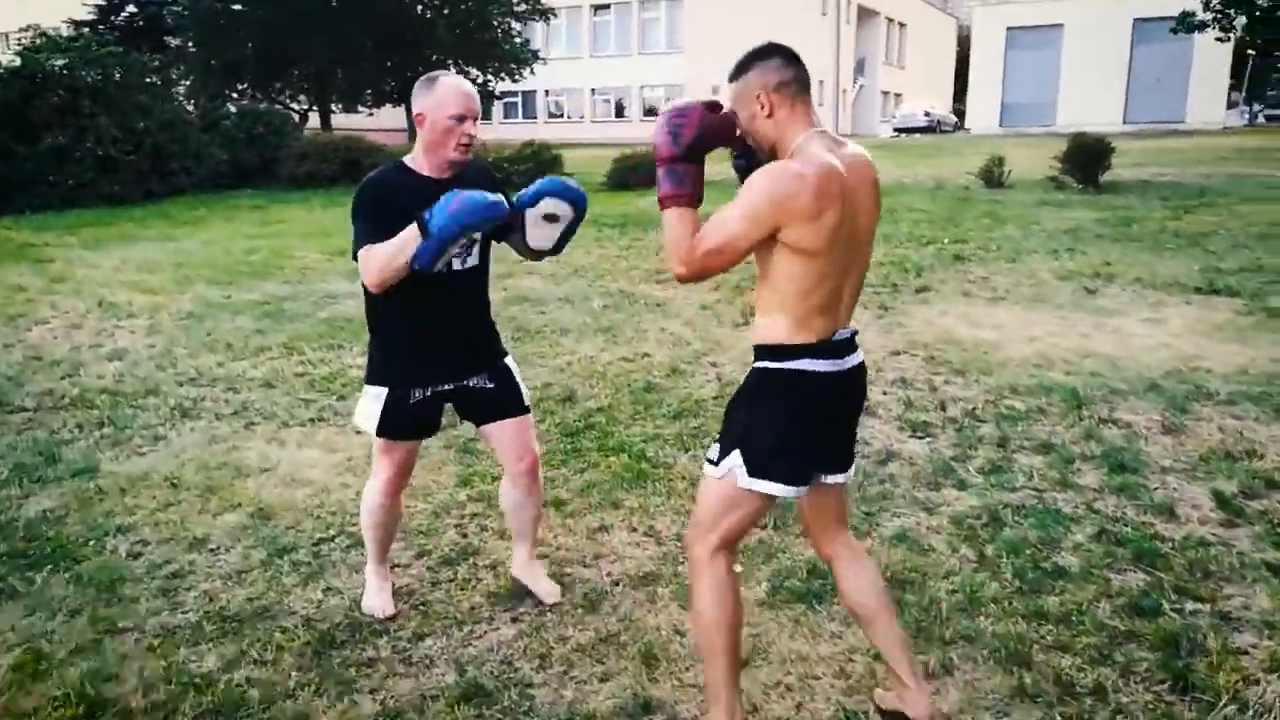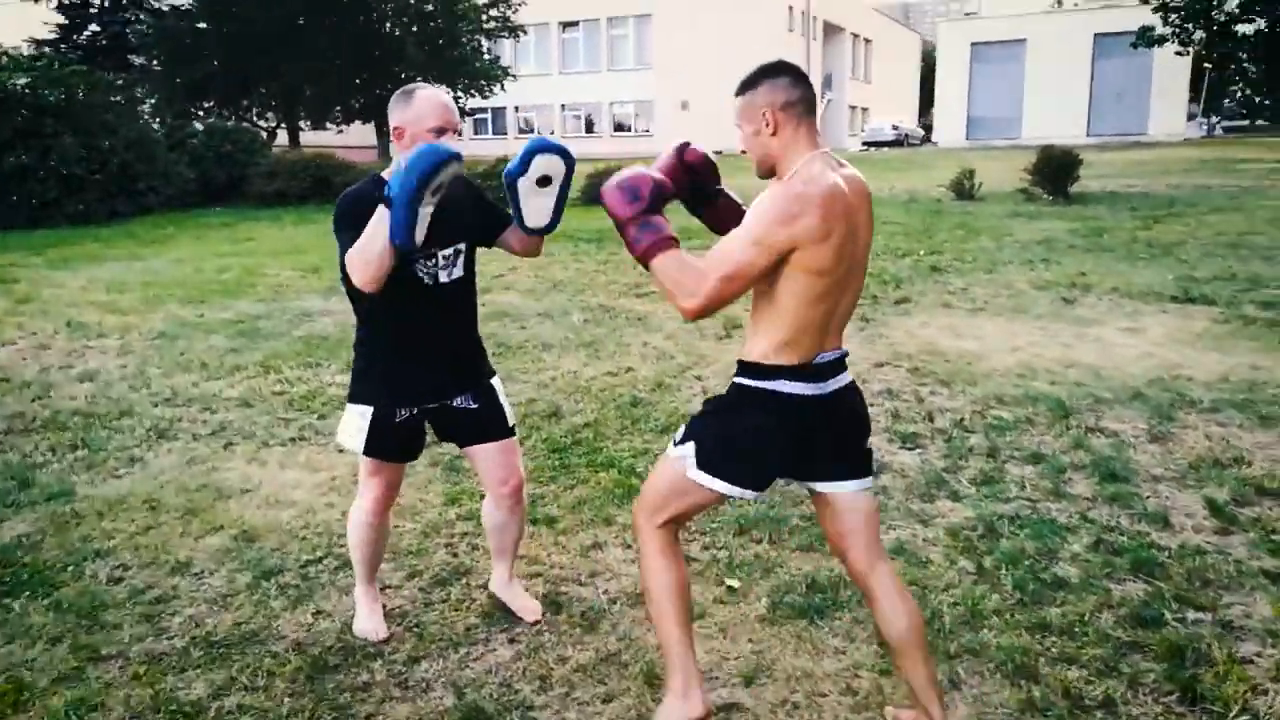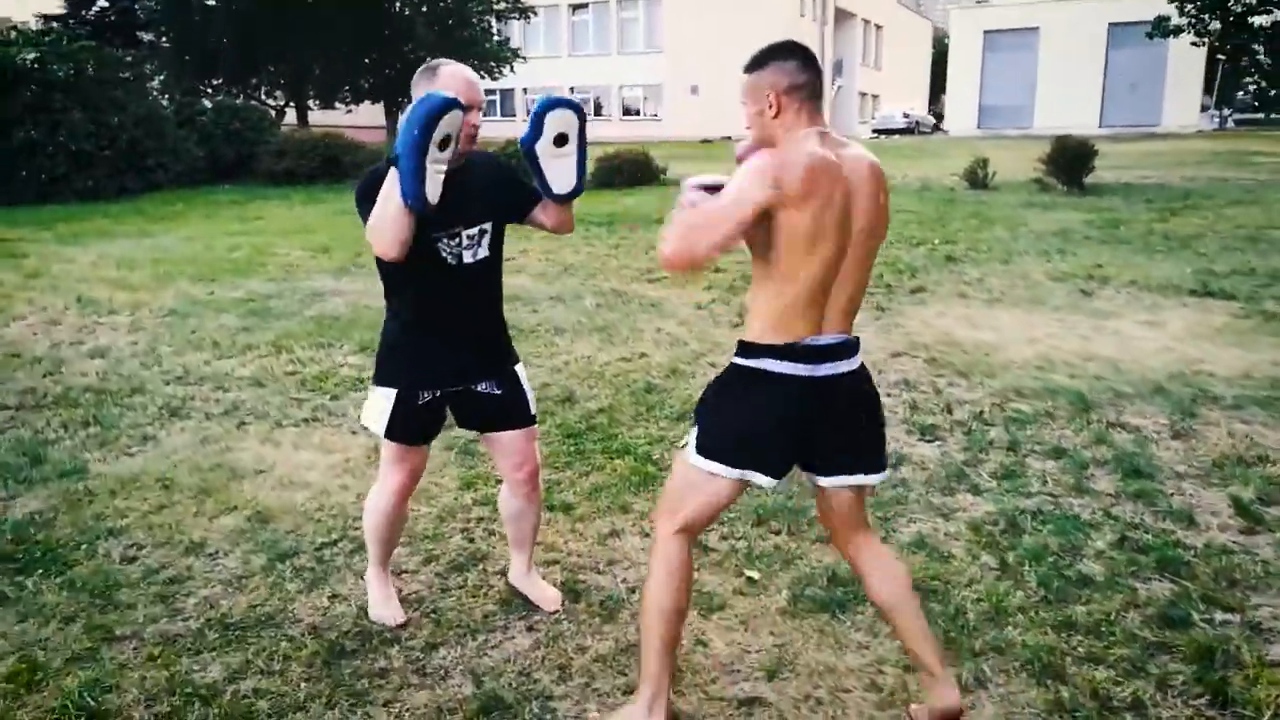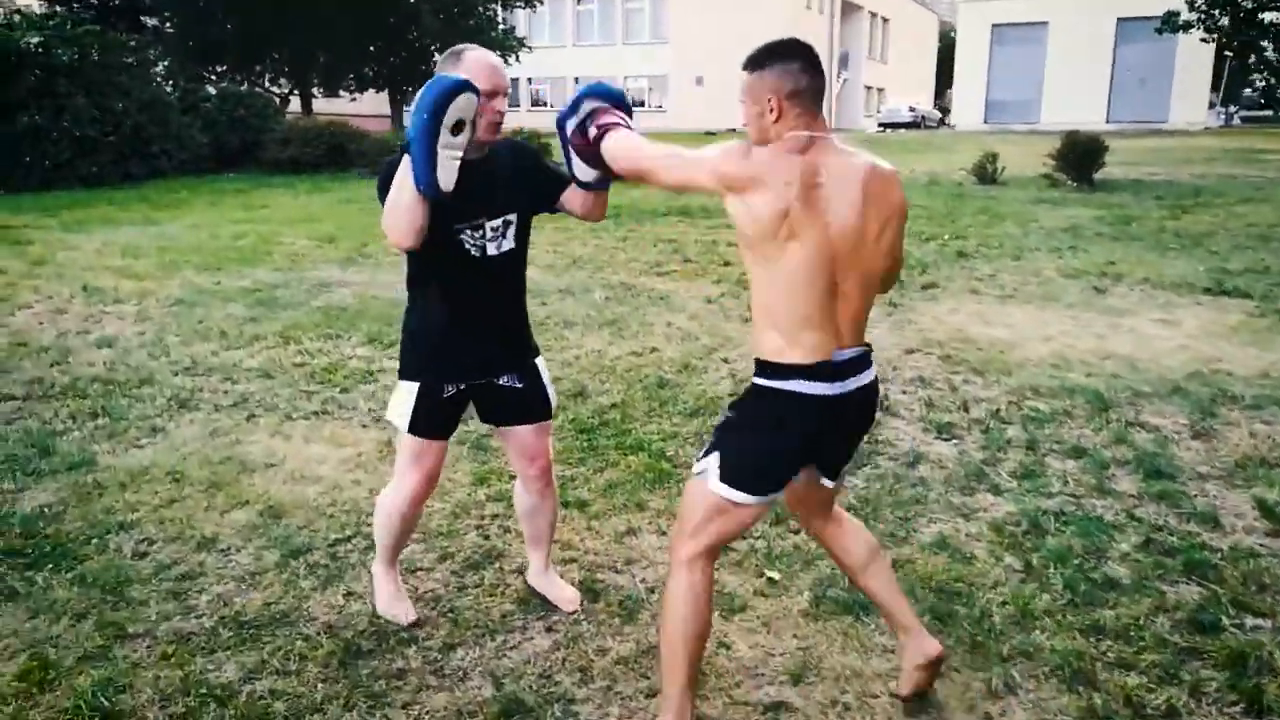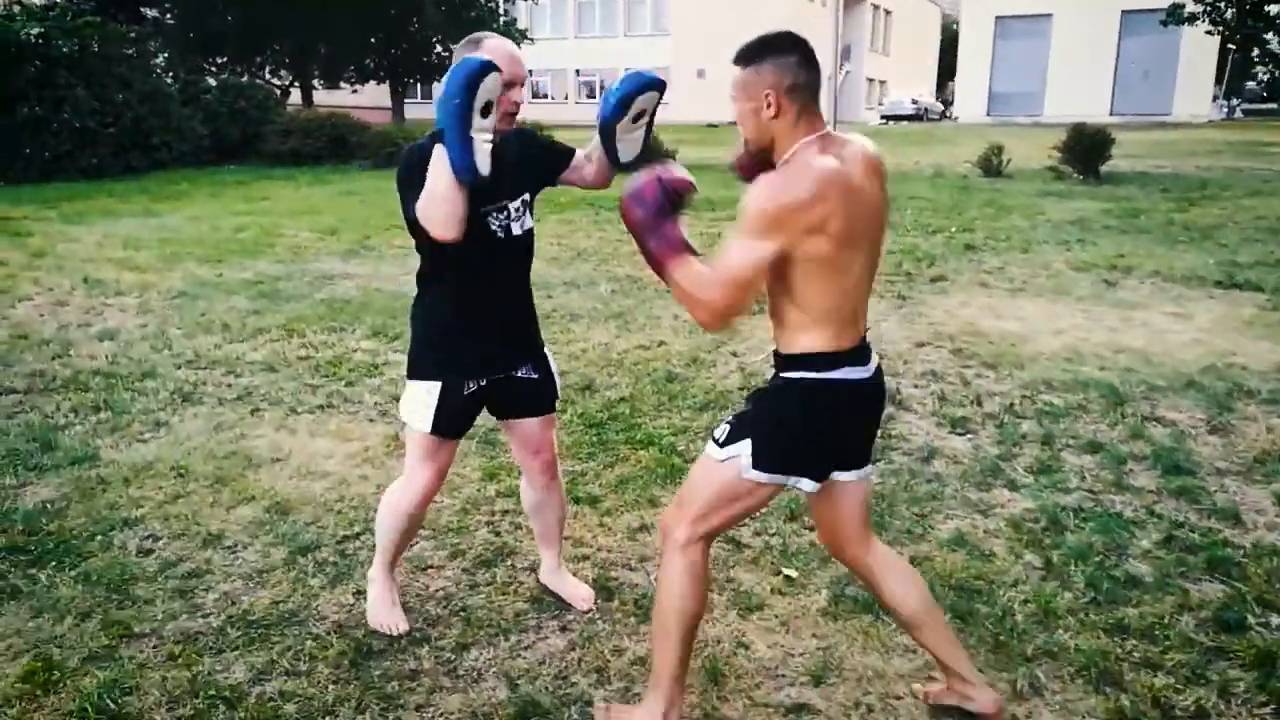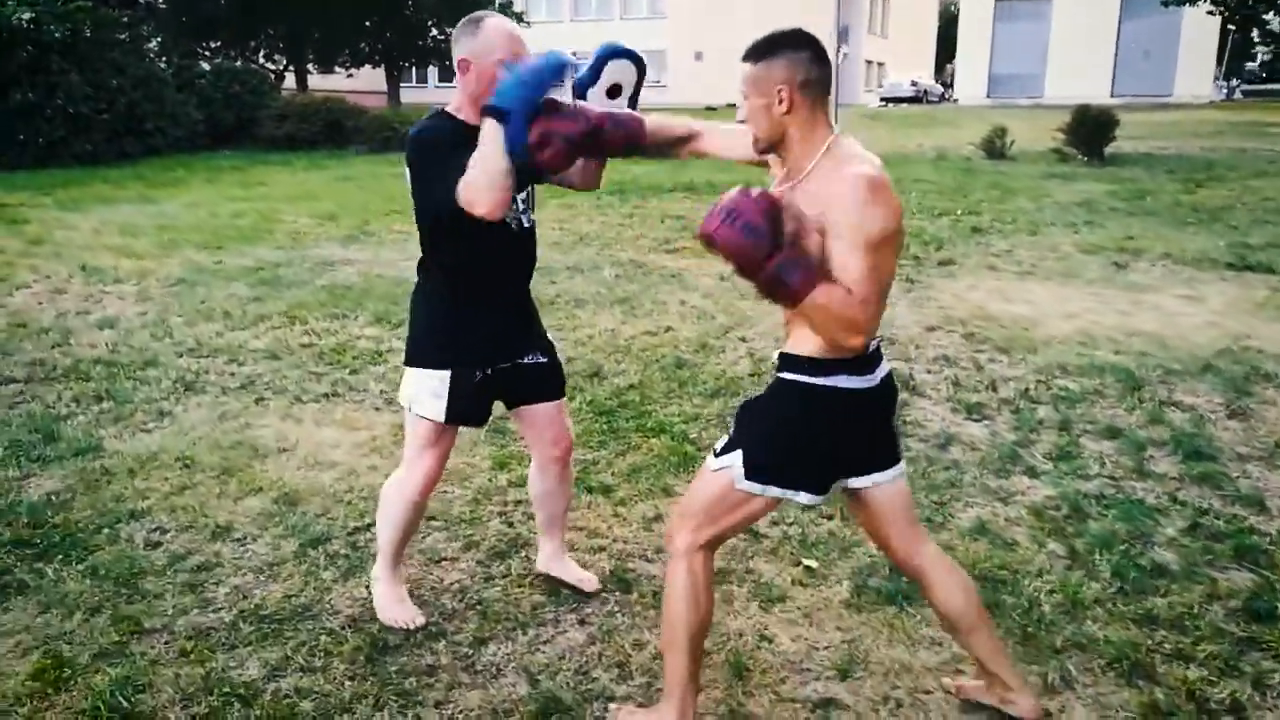
dt=0.1s
person 1, frame 1
left shoulder: (785, 180)
right shoulder: (857, 164)
left elbow: (687, 263)
left wrist: (676, 166)
right wrist: (746, 159)
left hip: (788, 384)
right hip: (840, 371)
left knee: (708, 546)
right knee: (830, 535)
person 1, frame 2
left shoulder: (795, 198)
right shoulder: (849, 186)
left elbow: (695, 297)
left wrist: (639, 219)
right wrist: (706, 192)
left hip: (766, 403)
right hip: (834, 397)
left knee: (654, 519)
right knee: (868, 562)
person 1, frame 3
left shoulder: (777, 168)
right shoulder: (868, 170)
left elbow: (682, 250)
left wrist: (689, 205)
right wrist: (724, 201)
left hip: (769, 383)
right hip: (843, 378)
left knee: (674, 528)
right knee: (857, 539)
person 1, frame 4
left shoulder: (767, 169)
right shoulder: (883, 178)
left elbow: (634, 158)
left wrist: (597, 125)
left hip: (786, 400)
right hip: (854, 387)
left knee: (690, 551)
right knee: (818, 511)
right ankle: (916, 639)
person 1, frame 5
left shoulder: (783, 192)
right shoulder: (862, 157)
left elbow: (713, 307)
left wrist: (653, 227)
right wrist: (759, 166)
left hip: (807, 393)
right hip: (853, 381)
left knee: (683, 530)
right knee: (852, 541)
person 1, frame 6
left shoulder: (857, 186)
right shoulder: (799, 153)
left elbow: (851, 327)
left wrist: (771, 262)
right wrist: (609, 123)
left hip: (813, 400)
right hip: (858, 392)
left knee: (687, 537)
right knee: (908, 544)
person 2, frame 1
left shoulder: (480, 179)
right shoulder: (379, 191)
left elbow: (523, 240)
right elbow: (373, 275)
left wrist: (541, 223)
right wrist: (431, 227)
left hip: (479, 352)
right hip: (404, 362)
left knee: (524, 459)
right knee: (389, 473)
left ankle: (525, 560)
right ankle: (376, 571)
person 2, frame 2
left shoulder: (463, 192)
right shoulder: (360, 203)
left elbow: (526, 244)
right elbow: (366, 278)
right wrist: (398, 202)
left hip: (464, 370)
right hip: (389, 380)
left knee: (507, 481)
right knee: (376, 494)
left ankle: (503, 578)
right ankle: (365, 591)
person 2, frame 3
left shoulder: (488, 171)
right shoulder: (383, 180)
left elbow: (559, 222)
right elbow: (388, 247)
right wrist: (412, 164)
left hip: (488, 354)
right hip: (413, 361)
left knee: (523, 469)
right knee: (398, 479)
left ankle: (522, 568)
right ankle: (378, 575)
person 2, frame 4
left shoulder: (515, 161)
right shoulder: (407, 168)
left elbow: (589, 207)
right elbow: (403, 236)
right wrist: (423, 151)
left hip: (510, 347)
right hip: (437, 353)
left knee: (537, 465)
right knee: (417, 476)
left ankle: (540, 568)
right ankle: (386, 570)
person 2, frame 5
left shoulder: (523, 145)
right shoulder: (425, 159)
left elbow: (593, 173)
right elbow: (444, 228)
left wrist: (617, 130)
right wrist: (453, 136)
left hip: (516, 338)
right hip: (447, 347)
left knee: (541, 459)
right knee: (423, 476)
left ankle: (552, 566)
right ankle: (381, 576)
person 2, frame 6
right shoulder: (434, 139)
left elbow: (583, 176)
right elbow: (485, 202)
right wrist: (501, 120)
left hip: (516, 325)
right hip: (446, 335)
left knee: (555, 442)
right knee: (423, 466)
left ankle: (552, 548)
